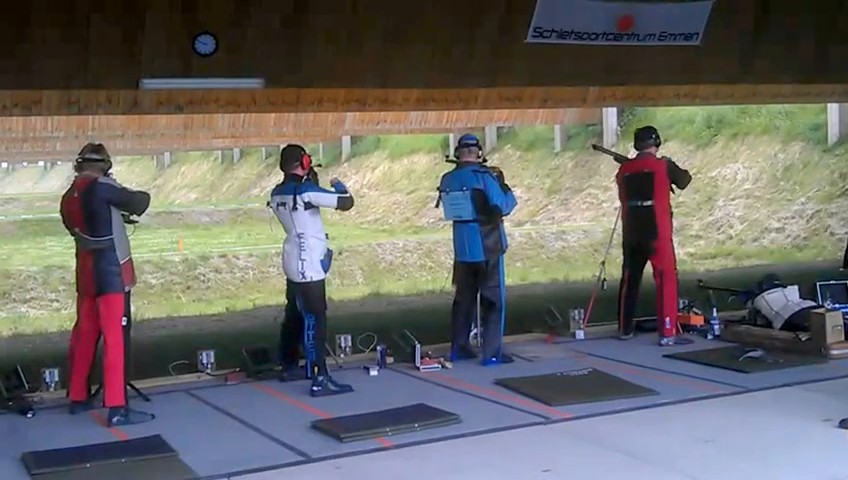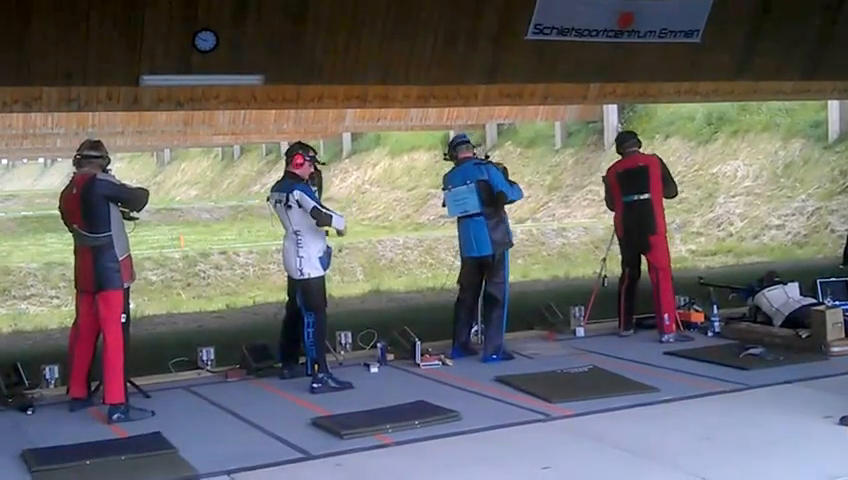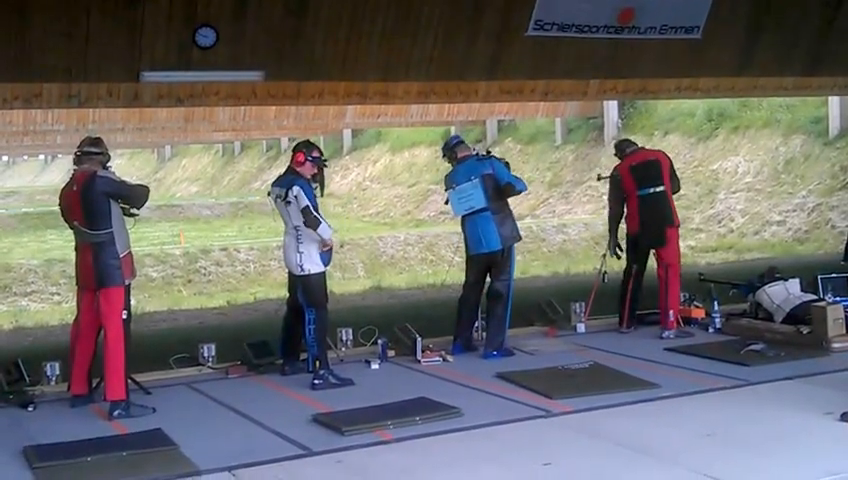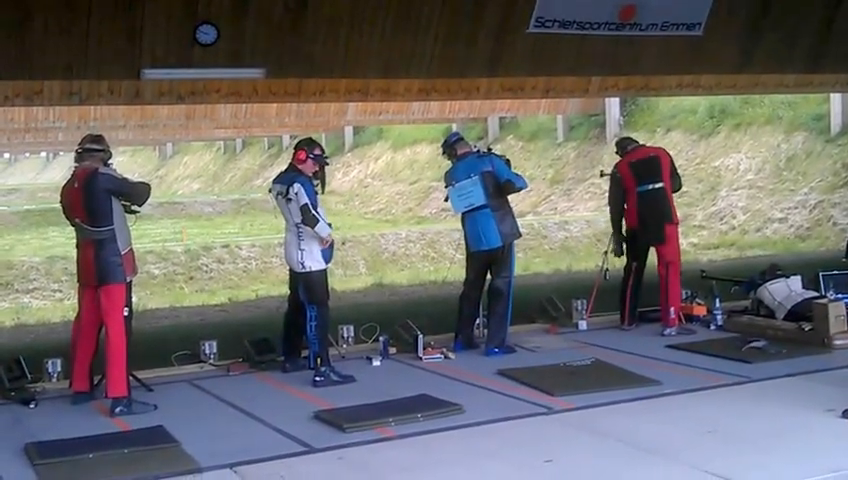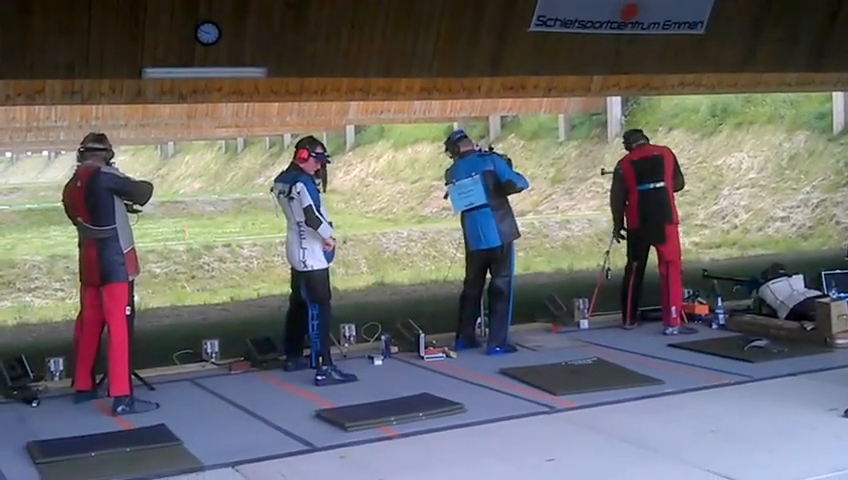
dt=1s
person 1, frame 1
left shoulder: (68, 197)
right shoulder: (101, 186)
left elbow: (79, 228)
right elbow: (140, 201)
right wrist: (127, 208)
left hip: (86, 272)
right hip: (110, 270)
left knee: (84, 333)
right knee: (114, 336)
left ankle: (78, 397)
right ankle: (116, 408)
person 1, frame 2
left shoulder: (67, 193)
right shoulder: (99, 183)
right elbow: (139, 197)
left wrist: (115, 211)
right wrist: (127, 205)
left hip: (85, 268)
right hip: (109, 266)
left knee: (83, 330)
right knee: (113, 332)
left ankle: (78, 395)
right ankle: (117, 405)
person 1, frame 3
left shoulder: (67, 191)
right shoulder: (100, 180)
right elbow: (140, 193)
left wrist: (116, 208)
right wrist: (128, 202)
left hip: (86, 264)
right hip: (110, 263)
left knee: (85, 327)
right knee: (114, 328)
left ankle: (79, 391)
right ankle: (117, 402)
person 1, frame 4
left shoulder: (68, 187)
right shoulder: (101, 177)
right elbow: (141, 192)
left wrist: (117, 205)
right wrist: (130, 196)
left hip: (87, 262)
right hip: (112, 260)
left knee: (86, 324)
right knee: (117, 325)
left ankle: (80, 388)
right ankle: (119, 398)
person 1, frame 5
left shoulder: (71, 186)
right shoulder: (103, 176)
right elbow: (143, 191)
left wrist: (118, 203)
right wrist: (131, 195)
left hip: (89, 261)
right hip: (114, 259)
left knee: (88, 323)
right knee: (119, 324)
left ankle: (83, 386)
right ankle: (121, 397)
person 2, frame 1
left shoulder: (277, 193)
right shoulder: (305, 190)
right elbow: (346, 202)
right wrist: (338, 185)
left hip: (293, 261)
right hip: (308, 263)
left knee: (294, 315)
right knee: (315, 320)
left ankle: (288, 367)
right ankle: (320, 379)
person 2, frame 2
left shoulder: (277, 189)
right shoulder: (299, 188)
right elbow: (321, 216)
left wrist: (311, 185)
right wrist: (340, 223)
left hip: (294, 258)
right hip: (308, 260)
left knee: (295, 311)
right knee: (315, 316)
left ankle: (289, 364)
right ankle: (320, 376)
person 2, frame 3
left shoulder: (278, 185)
right shoulder: (299, 184)
right elbow: (311, 217)
right wrist: (327, 236)
left hip: (294, 254)
right hip: (308, 257)
left knee: (296, 307)
right knee: (316, 313)
left ankle: (290, 360)
right ankle: (321, 373)
person 2, frame 4
left shoulder: (280, 181)
right shoulder: (300, 182)
left elbow: (296, 211)
right elbow: (309, 215)
right wrist: (326, 233)
left hip: (295, 252)
right hip: (309, 254)
left knee: (297, 305)
right knee: (317, 310)
left ankle: (291, 358)
right ankle: (322, 370)
person 2, frame 5
left shoulder: (281, 181)
right shoulder: (302, 181)
right elbow: (311, 216)
right wrist: (328, 236)
left hip: (297, 251)
right hip: (311, 254)
left knee: (299, 304)
right knee: (319, 309)
left ankle: (293, 356)
right ankle: (324, 368)
person 3, frame 1
left shoulder: (447, 180)
right shoulder: (485, 176)
right elbow: (502, 207)
right wrist: (506, 188)
left hip: (462, 248)
right hip: (487, 247)
left knee: (464, 297)
right knee: (493, 299)
left ankle: (459, 348)
right ankle: (492, 353)
person 3, frame 2
left shoulder: (449, 178)
right shoulder: (486, 168)
right elbow: (508, 195)
right wrist: (512, 185)
left hip: (468, 245)
right hip: (493, 241)
left knee: (467, 293)
right knee: (496, 294)
left ankle: (460, 345)
right ankle: (493, 350)
person 3, frame 3
left shoulder: (451, 178)
right shoulder: (489, 163)
right elbow: (515, 187)
right wrist: (507, 178)
left hip: (474, 243)
right hip: (500, 237)
left knee: (471, 289)
right knee: (500, 290)
left ankle: (461, 341)
right ankle: (494, 346)
person 3, frame 4
left shoulder: (451, 175)
right shoulder: (489, 160)
right elbow: (516, 184)
left hip: (474, 240)
right hip: (500, 234)
left knee: (472, 287)
right knee: (501, 287)
left ankle: (462, 338)
right ankle: (495, 343)
person 3, frame 5
left shoulder: (452, 173)
right shoulder: (490, 160)
right elbow: (517, 184)
left hip: (473, 239)
right hip: (499, 234)
left knee: (472, 286)
right knee: (501, 286)
left ankle: (464, 337)
right ankle: (497, 342)
person 4, frame 1
left shoulder: (624, 169)
right shoulder: (663, 165)
right elbow: (685, 180)
left hip: (632, 234)
right hip: (657, 233)
left knee: (629, 279)
right knee: (666, 279)
left ankle: (625, 329)
right ankle: (668, 333)
person 4, frame 2
left shoulder: (612, 171)
right shoulder: (654, 161)
left elbow: (611, 204)
right elbow: (671, 191)
left hip: (626, 230)
right hip: (652, 228)
left knee: (629, 275)
right knee: (661, 275)
left ankle: (625, 326)
right ankle: (667, 330)
person 4, frame 3
left shoulder: (620, 170)
right shoulder: (661, 157)
left elbow: (615, 207)
right elbow: (675, 186)
left wrist: (613, 236)
left hip: (638, 228)
right hip: (666, 223)
left knee: (633, 272)
right knee: (669, 271)
left ankle: (626, 322)
right ankle: (669, 325)
person 4, frame 4
left shoulder: (620, 167)
right shoulder: (662, 154)
left elbow: (615, 205)
right elbow: (677, 184)
left wrist: (617, 234)
left hip: (637, 225)
right hip: (664, 220)
left knee: (633, 270)
right knee: (669, 269)
left ankle: (627, 320)
right ankle: (670, 323)
person 4, frame 5
left shoulder: (624, 164)
right shoulder: (666, 153)
left elbow: (617, 200)
right elbow: (679, 183)
left wrist: (617, 225)
left hip: (638, 224)
right hip: (665, 220)
left knee: (634, 269)
right knee: (670, 268)
left ankle: (629, 319)
right ankle: (672, 322)
